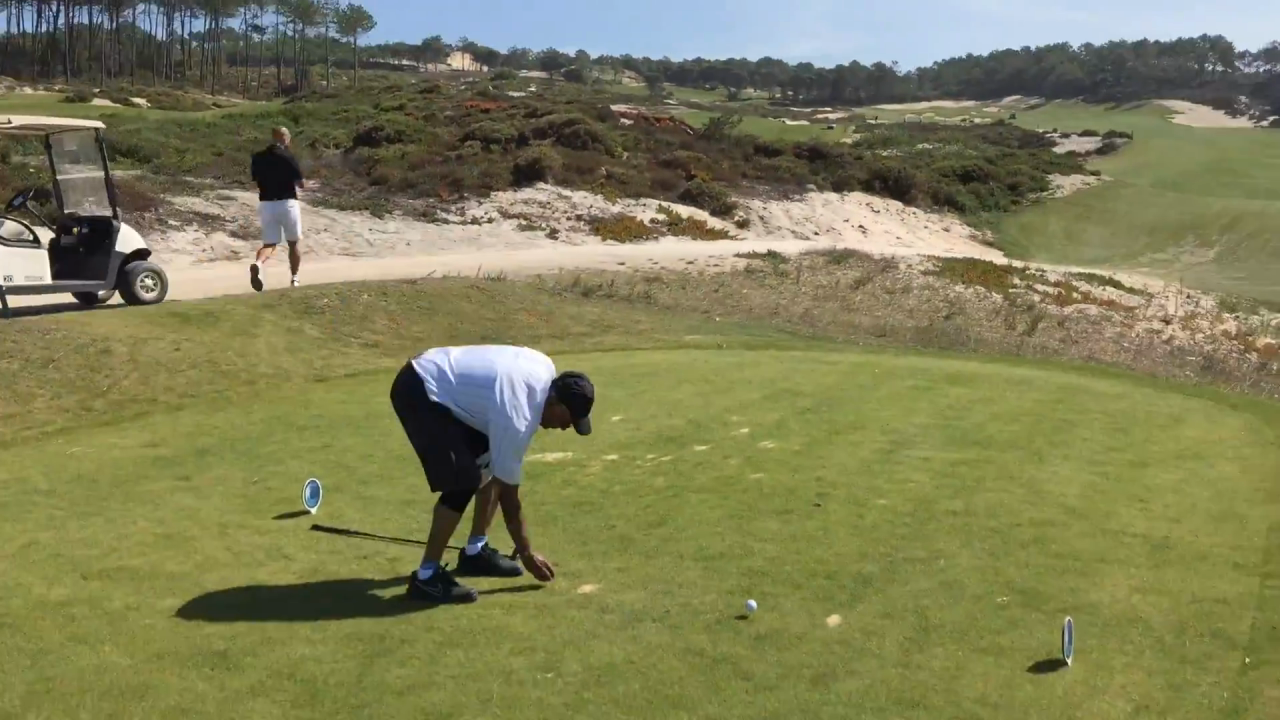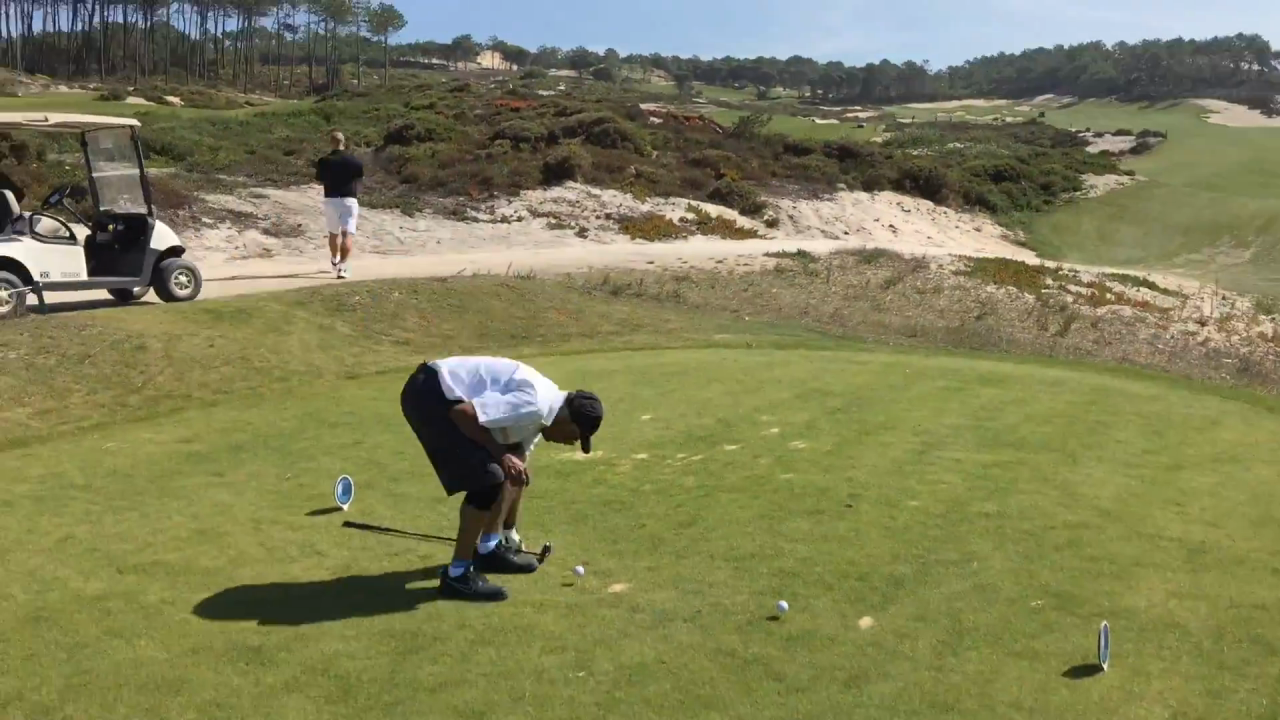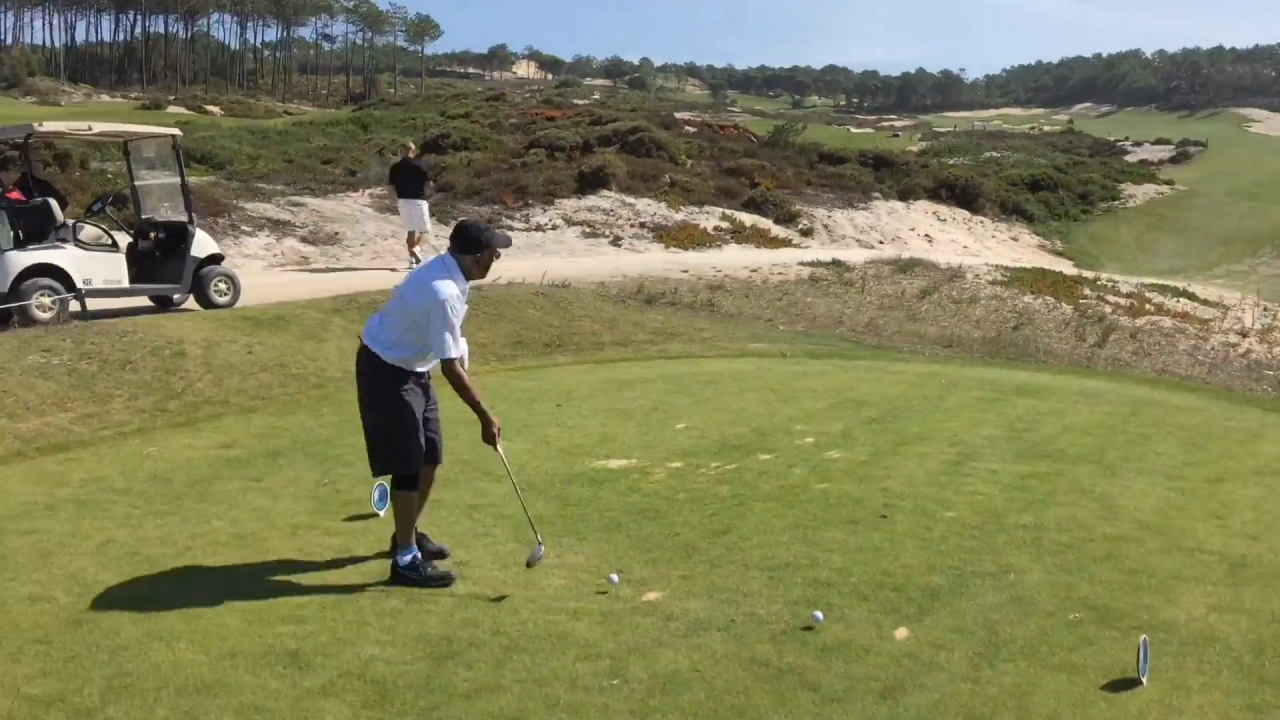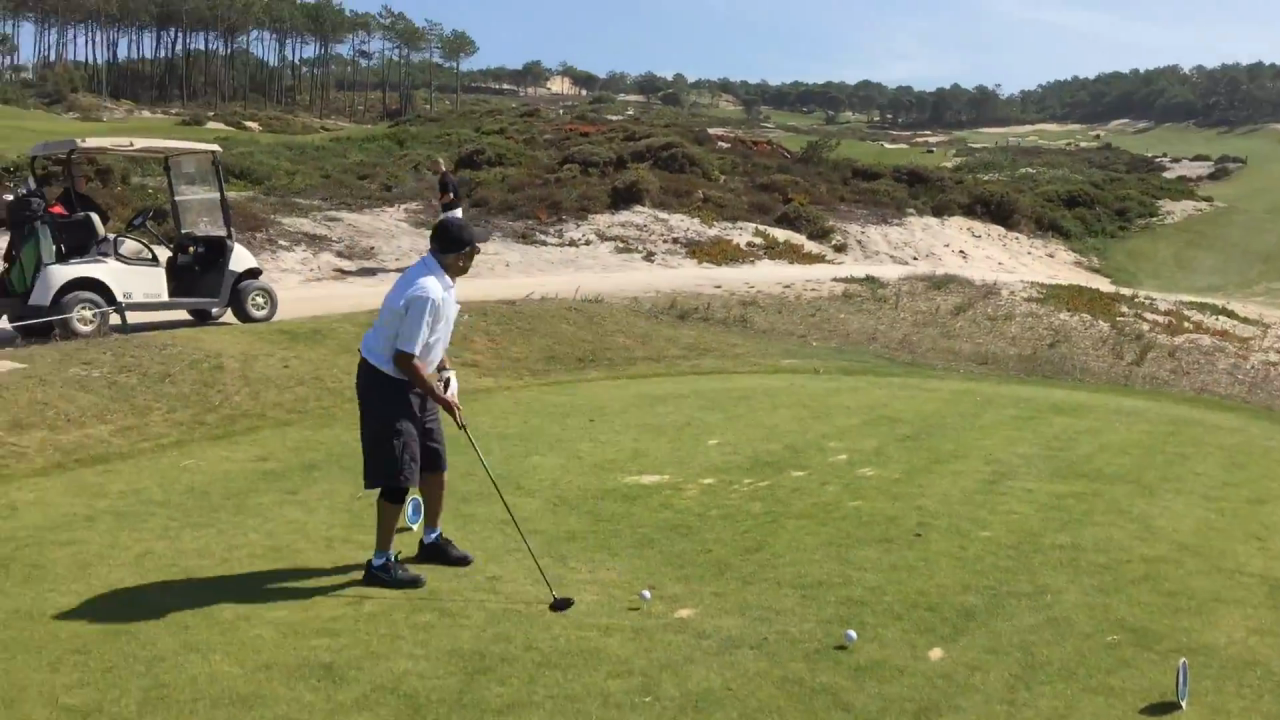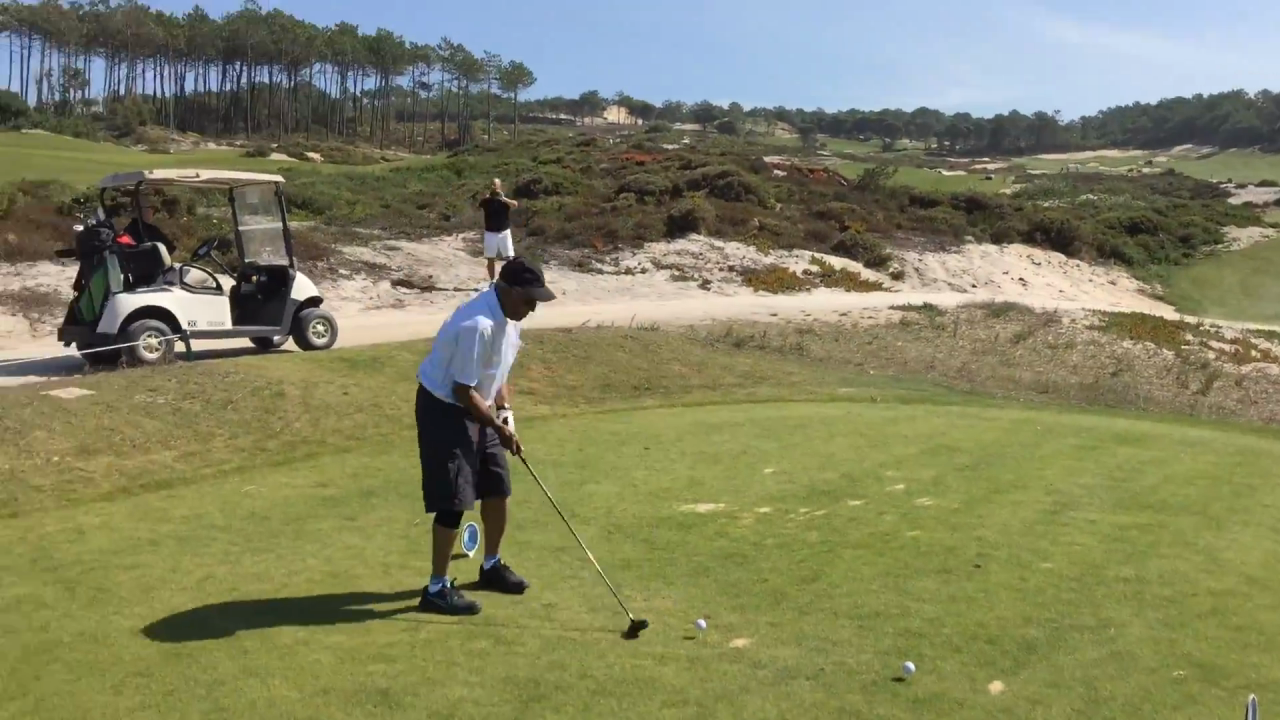
dt=0.1s
person 1, frame 1
left shoulder: (545, 370)
right shoulder: (518, 416)
right elbow: (507, 487)
right wrist: (527, 551)
left hip: (440, 381)
right hip: (421, 393)
left knee: (489, 467)
right knee: (463, 482)
left ankle: (475, 550)
right ankle: (427, 576)
person 1, frame 2
left shoulder: (546, 399)
right shoulder: (533, 407)
left elbow: (518, 458)
right elbow: (461, 414)
right wrist: (500, 455)
left hip: (449, 393)
right hip: (432, 397)
left knee: (510, 466)
right knee: (486, 481)
left ankle: (490, 547)
right ankle: (457, 573)
person 1, frame 3
left shoulder: (448, 272)
right shoulder: (444, 294)
right elbow: (451, 366)
left wrist: (458, 349)
right wrist: (486, 417)
left hip: (408, 364)
right hip: (388, 368)
left knee: (428, 456)
right knee: (411, 464)
left ankle: (406, 536)
right ankle: (405, 560)
person 1, frame 4
left shoulder: (436, 278)
right shoulder: (428, 293)
right elbow: (403, 358)
left wrist: (446, 374)
right wrist: (439, 397)
left hip: (412, 382)
right hip: (386, 381)
left knee: (435, 463)
right knee: (400, 474)
left ankle: (432, 540)
right ankle: (380, 563)
person 1, frame 5
left shoulder: (505, 314)
right shoulder: (478, 324)
right elbow: (460, 389)
left wrist: (504, 411)
right wrist: (500, 427)
left hip: (478, 410)
right hip: (443, 409)
left knee: (498, 487)
right knee: (452, 500)
left ankle: (491, 565)
right ankle: (436, 588)
